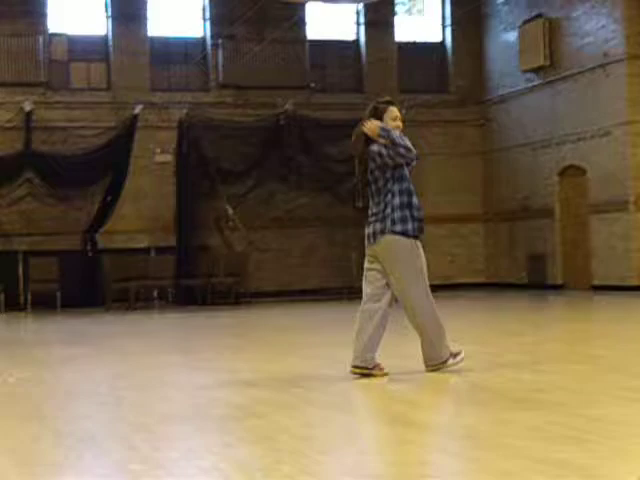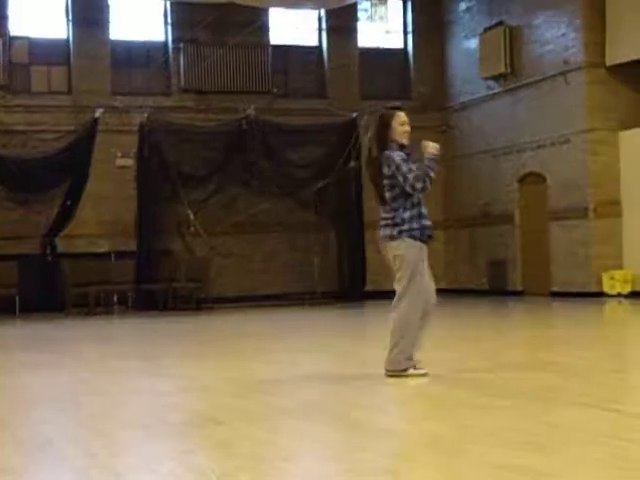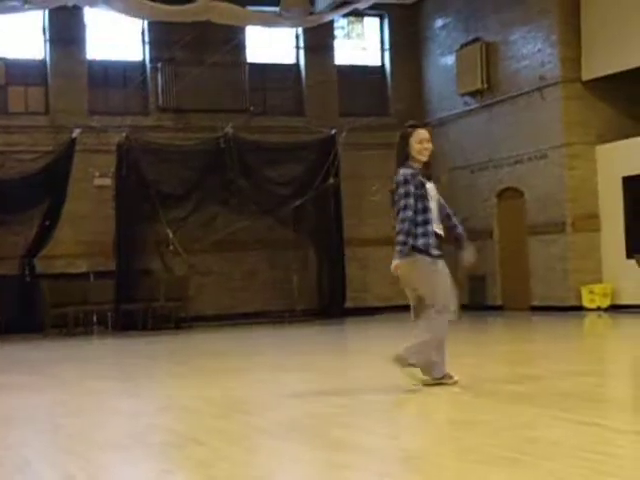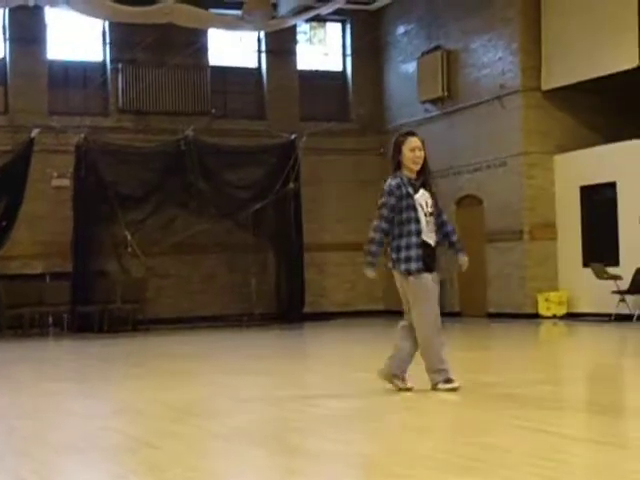
dt=0.4s
person 1, frame 1
left shoulder: (378, 152)
right shoulder: (377, 150)
right elbow: (409, 155)
right wrist: (384, 131)
left hip: (377, 234)
right hip: (396, 232)
left knee: (376, 296)
right knee: (417, 296)
left ankle: (363, 358)
right ankle: (438, 354)
person 1, frame 2
left shoulder: (389, 157)
right shoulder: (394, 158)
left elbow: (411, 179)
right elbow: (419, 184)
left wrist: (413, 151)
right wrist: (430, 157)
left hip: (396, 235)
right hip: (406, 235)
left knee: (424, 295)
right knee: (410, 299)
left ankle: (402, 353)
right ankle: (399, 362)
person 1, frame 3
left shoulder: (423, 176)
right shoulder: (407, 175)
left elbow: (443, 214)
right elbow: (404, 216)
left wrist: (464, 241)
right wrist: (401, 254)
left hip: (428, 252)
right hip: (420, 253)
left knee: (428, 312)
right knee: (445, 307)
left ankle: (433, 371)
right ankle: (410, 356)
person 1, frame 4
left shoulder: (425, 184)
right shoulder: (393, 186)
left elbow: (440, 219)
right elbow: (380, 226)
left wrist: (457, 249)
right wrist: (371, 262)
left hip: (428, 261)
right hip: (410, 262)
left knee: (416, 320)
right knee: (429, 321)
left ankle: (394, 369)
right ankle: (439, 374)
